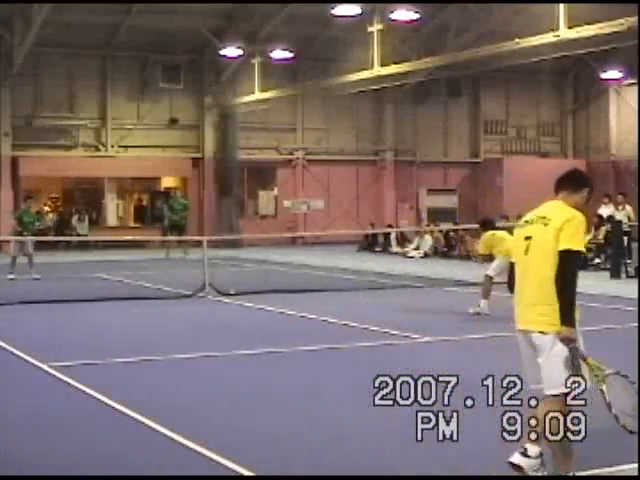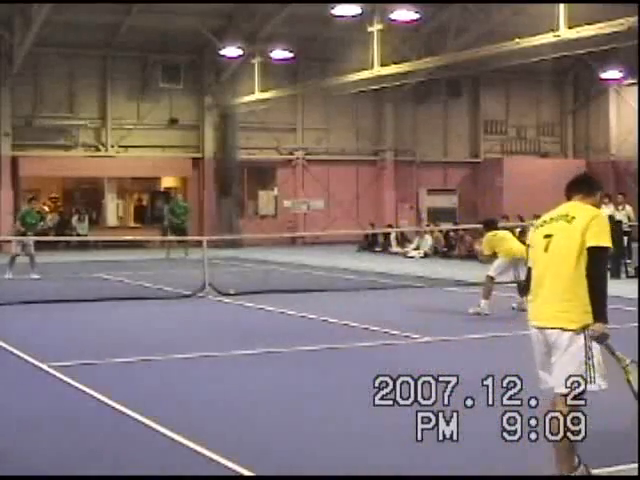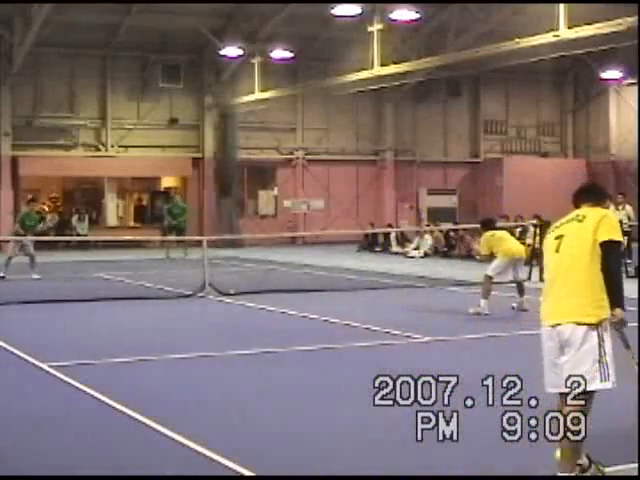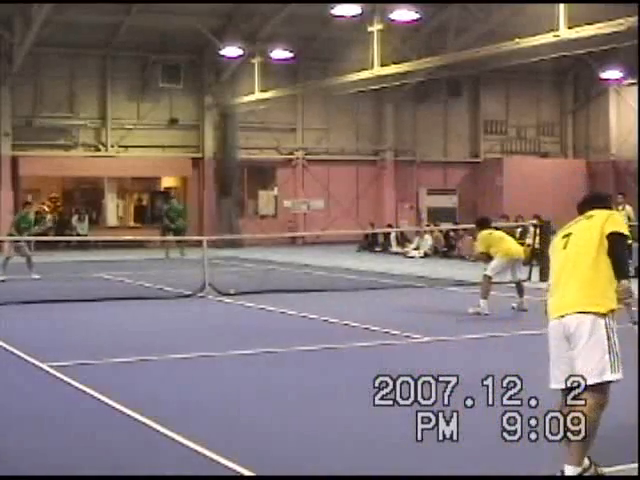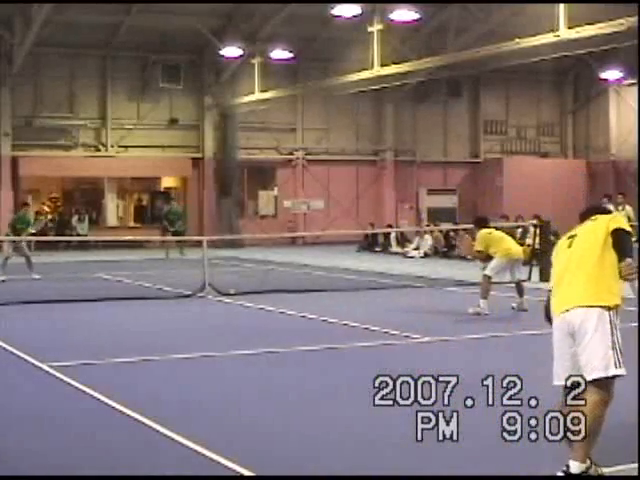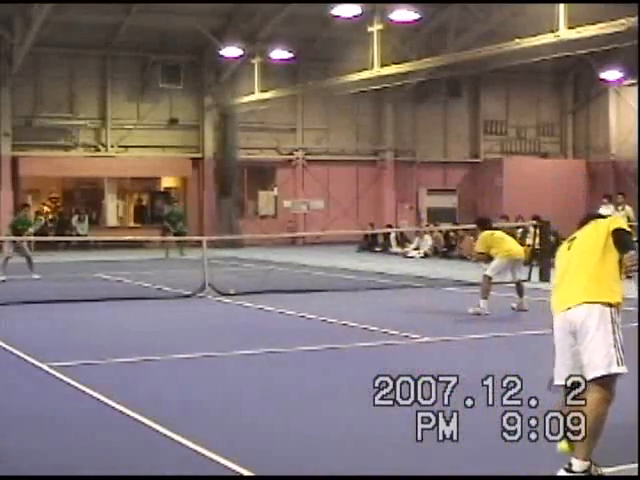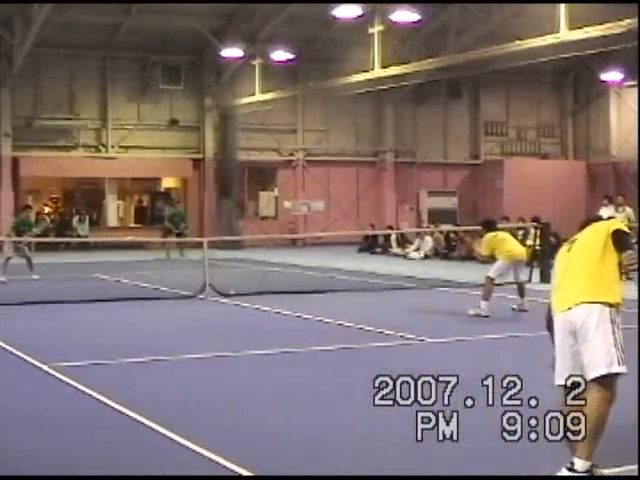
dt=0.2s
person 1, frame 1
left shoulder: (528, 219)
right shoulder: (572, 218)
right elbow: (566, 274)
right wrist: (569, 323)
left hip: (525, 320)
right hip: (553, 323)
left knee: (549, 395)
right knee: (559, 400)
left ankle: (528, 452)
right ankle: (563, 472)
person 1, frame 2
left shoulder: (543, 222)
right shoulder: (594, 217)
right elbow: (596, 270)
right wrist: (600, 318)
left hip: (538, 318)
right hip: (572, 320)
left knee: (561, 396)
right knee: (567, 402)
left ankle: (569, 462)
right ankle: (565, 470)
person 1, frame 3
left shoulder: (555, 229)
right shoulder: (604, 217)
right elbow: (610, 261)
right wrist: (617, 304)
left hip: (551, 318)
right hip: (584, 317)
left knee: (568, 397)
right knee: (579, 401)
left ankle: (578, 462)
right ankle: (568, 470)
person 1, frame 4
left shoulder: (562, 234)
right shoulder: (610, 217)
right elbow: (616, 245)
right wrist: (623, 280)
left hip: (558, 314)
right hip: (591, 311)
left knee: (571, 394)
right knee: (595, 394)
left ankle: (579, 463)
right ankle: (572, 470)
person 1, frame 5
left shoulder: (564, 241)
right shoulder: (611, 221)
right elbow: (621, 238)
left wrist: (553, 319)
right wrist: (628, 260)
left hip: (561, 311)
right hip: (594, 308)
right knee: (599, 390)
left ankle: (579, 463)
right ankle: (576, 468)
person 1, frame 6
left shoulder: (566, 247)
right shoulder: (611, 224)
right elbow: (622, 235)
right wrist: (630, 253)
left hip: (562, 311)
right hip: (595, 307)
right knee: (601, 389)
left ankle: (578, 463)
right ankle: (577, 467)
person 1, frame 7
left shoulder: (566, 249)
right shoulder: (610, 226)
right elbow: (620, 236)
left wrist: (557, 335)
right wrist: (628, 252)
left hip: (562, 312)
right hip: (595, 307)
right knee: (602, 389)
left ankle: (579, 463)
right ankle: (579, 467)
